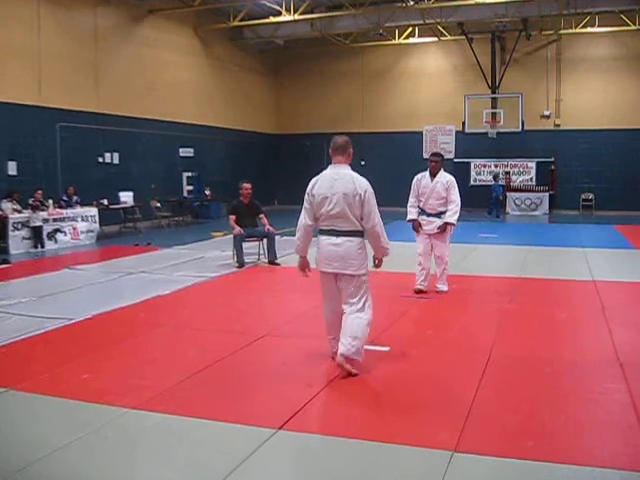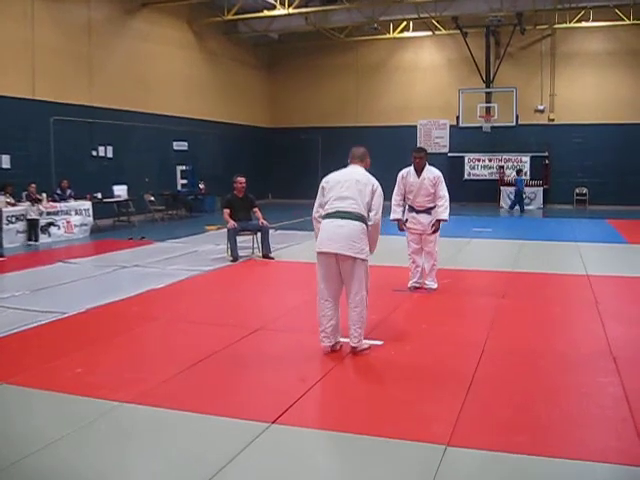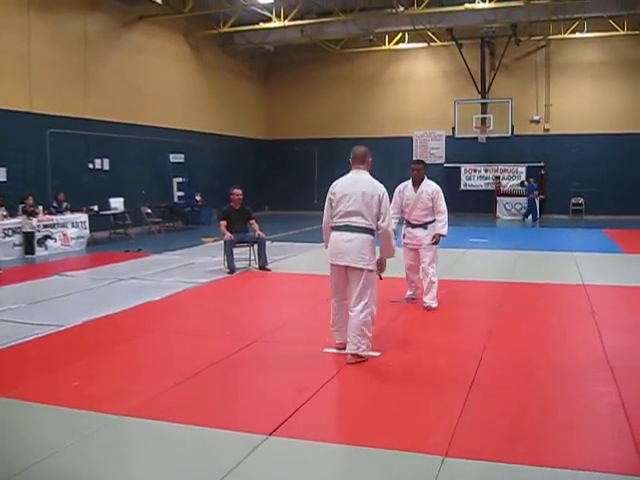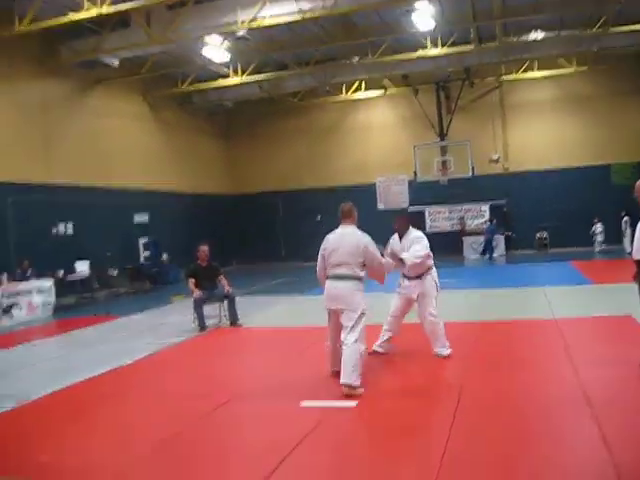
dt=1s
person 1, frame 1
left shoulder: (316, 182)
right shoulder: (360, 183)
left elbow: (306, 223)
right elbow: (372, 223)
left wrist: (302, 254)
right wrist: (380, 251)
left hip: (326, 248)
right hip: (352, 249)
left knee: (331, 303)
right knee: (357, 305)
left ankle: (337, 348)
right ankle: (347, 353)
person 1, frame 2
left shoulder: (330, 178)
right shoulder: (372, 182)
left elbow: (316, 213)
right elbow: (375, 219)
right wrist: (368, 248)
left hip: (327, 234)
right hip: (354, 234)
left knee: (327, 293)
right knee: (357, 294)
left ankle: (330, 341)
right ankle: (356, 342)
person 1, frame 3
left shoulder: (336, 185)
right shoulder: (377, 188)
left elbow: (326, 221)
right elbow: (385, 226)
right wrist: (384, 255)
left hip: (338, 243)
right hip: (362, 245)
left knee: (339, 297)
right knee: (361, 301)
left ankle: (340, 339)
right ankle: (356, 350)
person 1, frame 4
left shoulder: (328, 238)
right shoulder: (363, 238)
left elbow: (320, 270)
right elbow: (377, 268)
right wrist: (380, 276)
left hip: (332, 289)
right hip: (351, 289)
left knee: (335, 334)
right knee: (352, 337)
left ankle: (336, 368)
right ankle: (349, 383)
person 2, frame 1
left shoulder: (449, 180)
right shoulder: (419, 178)
left elbow: (454, 203)
right elbow: (413, 200)
left wrist: (447, 222)
right wrist: (414, 219)
left hip: (441, 221)
right hip: (423, 221)
left knee: (441, 256)
right knee: (422, 254)
left ankle: (441, 285)
right ankle: (421, 284)
person 2, frame 2
left shoulder: (436, 174)
right shoulder: (404, 174)
left elbow: (442, 198)
right elbow: (398, 197)
left wrist: (439, 219)
right wrist: (398, 218)
left hip: (430, 217)
right hip: (412, 217)
left knee: (430, 251)
right knee: (414, 251)
left ankle: (430, 282)
right ankle: (415, 281)
person 2, frame 3
left shoulder: (433, 188)
right shoulder: (402, 188)
left elbow: (441, 212)
right elbow: (395, 210)
left wrist: (439, 232)
right wrist: (391, 228)
left hip: (428, 232)
right hip: (409, 231)
left knee: (428, 267)
right knee: (410, 266)
left ankle: (430, 300)
right ankle: (412, 293)
person 2, frame 4
left shoulder: (418, 238)
right shoulder: (394, 240)
left elbow: (418, 255)
right elbow: (392, 259)
left wrist: (400, 259)
right wrist: (387, 260)
left hip: (425, 279)
right hip: (407, 281)
left knee: (429, 314)
right knee: (394, 314)
left ankle: (442, 349)
right ankle: (381, 346)
